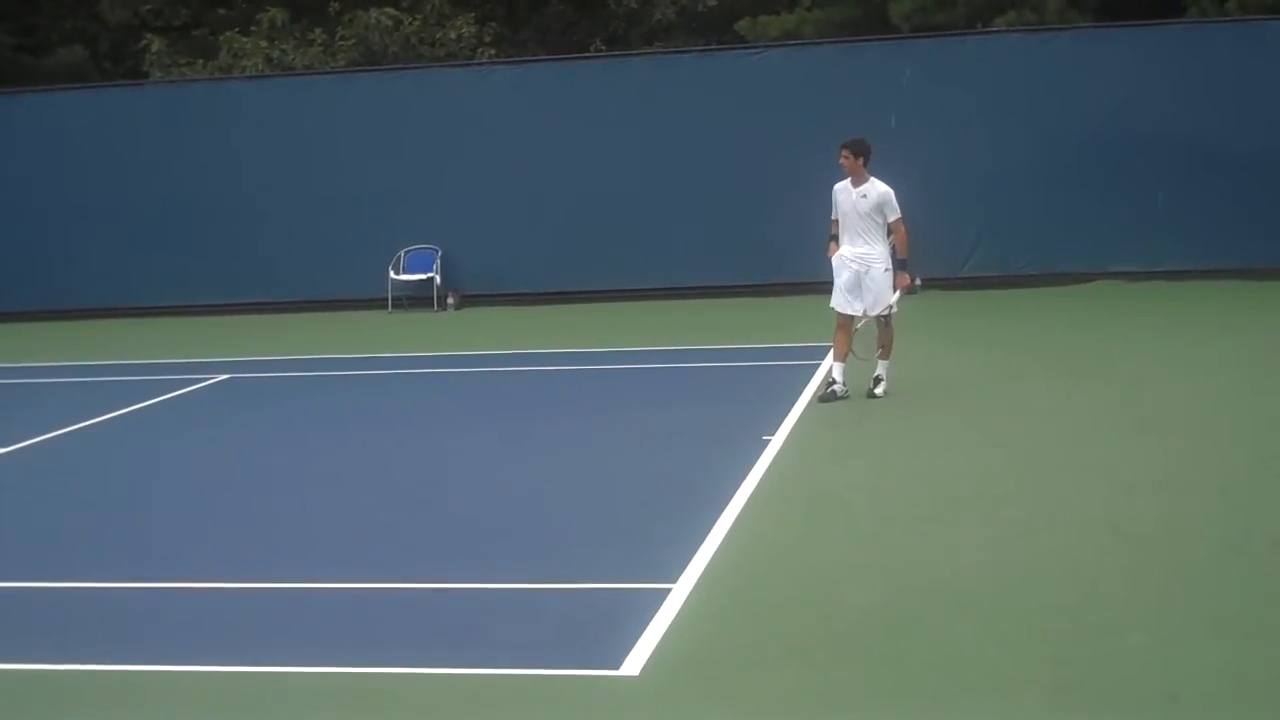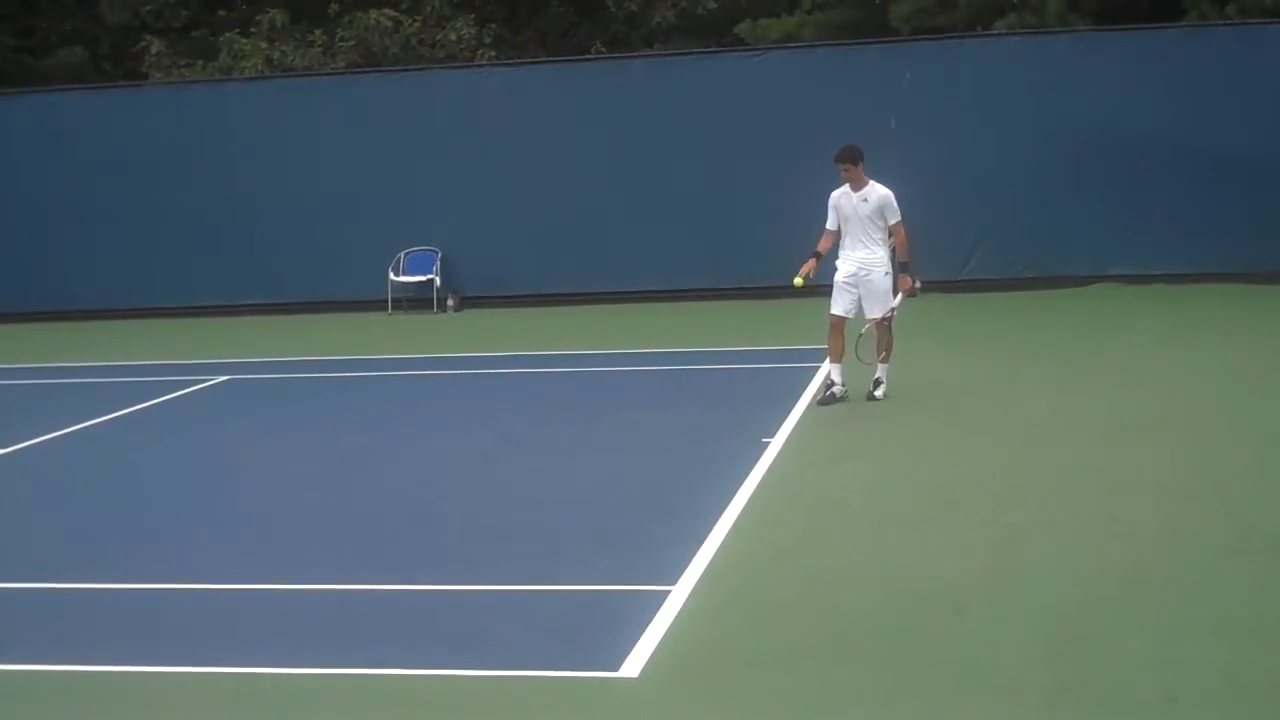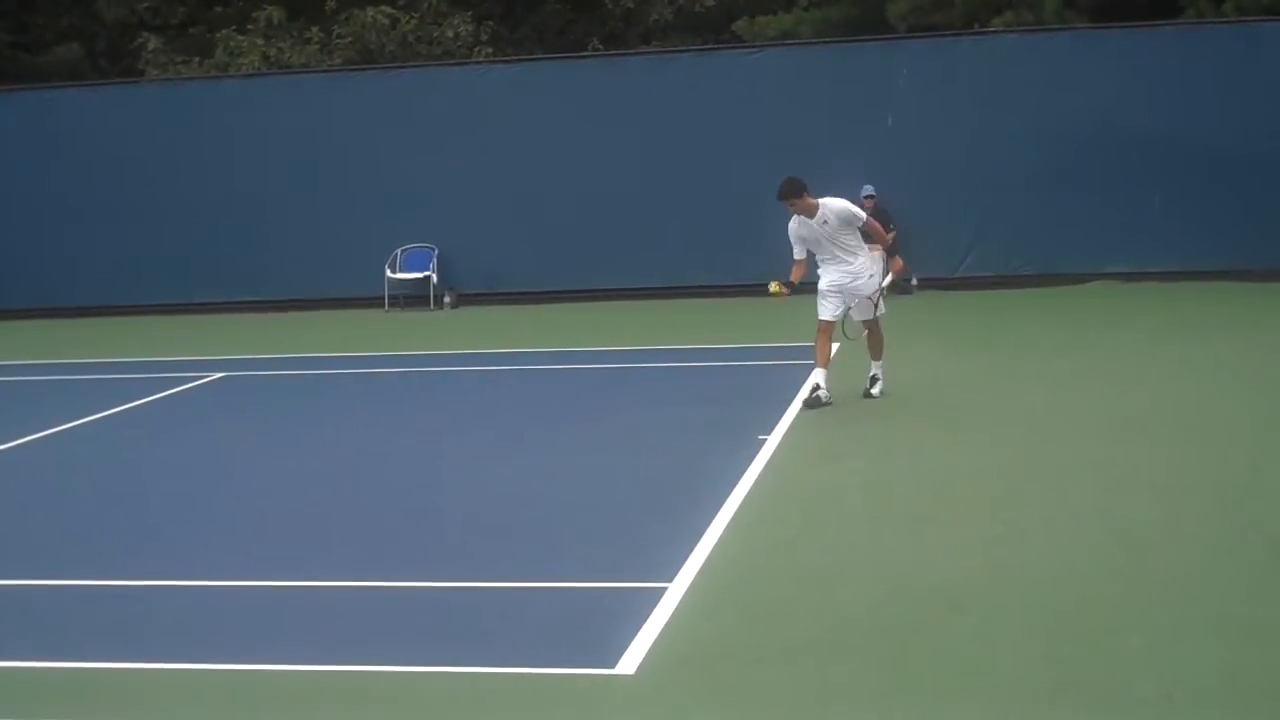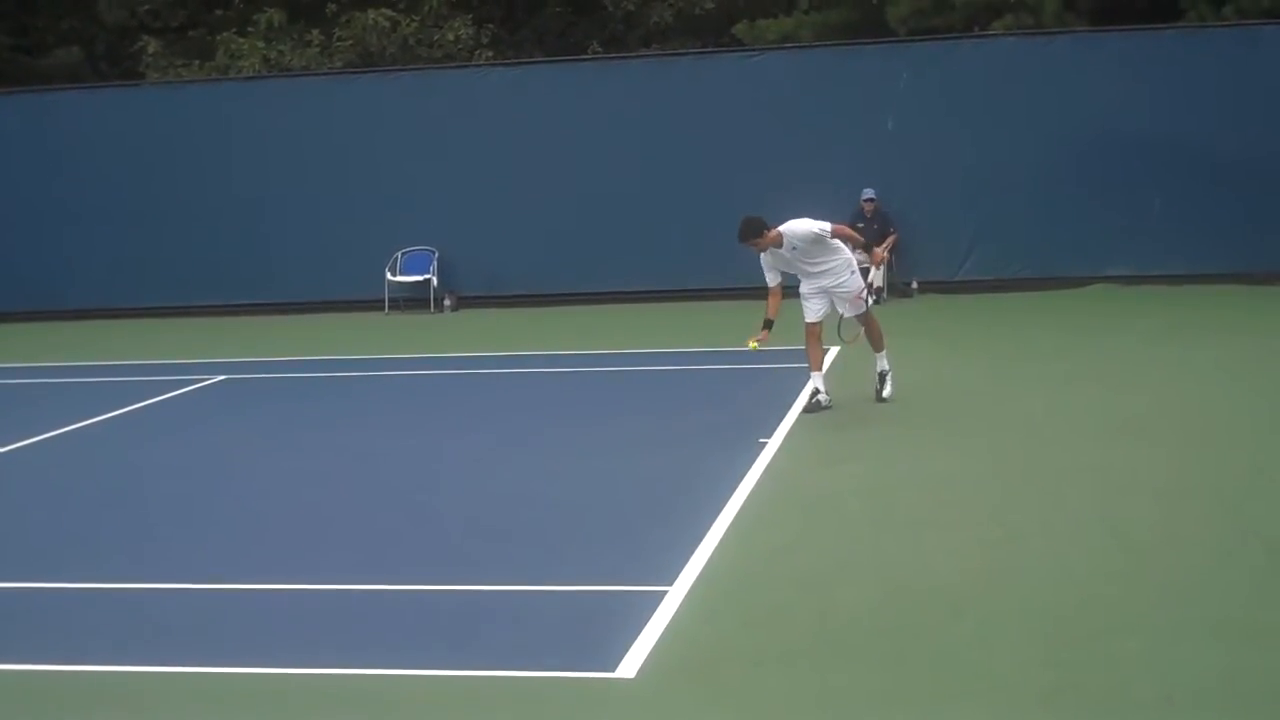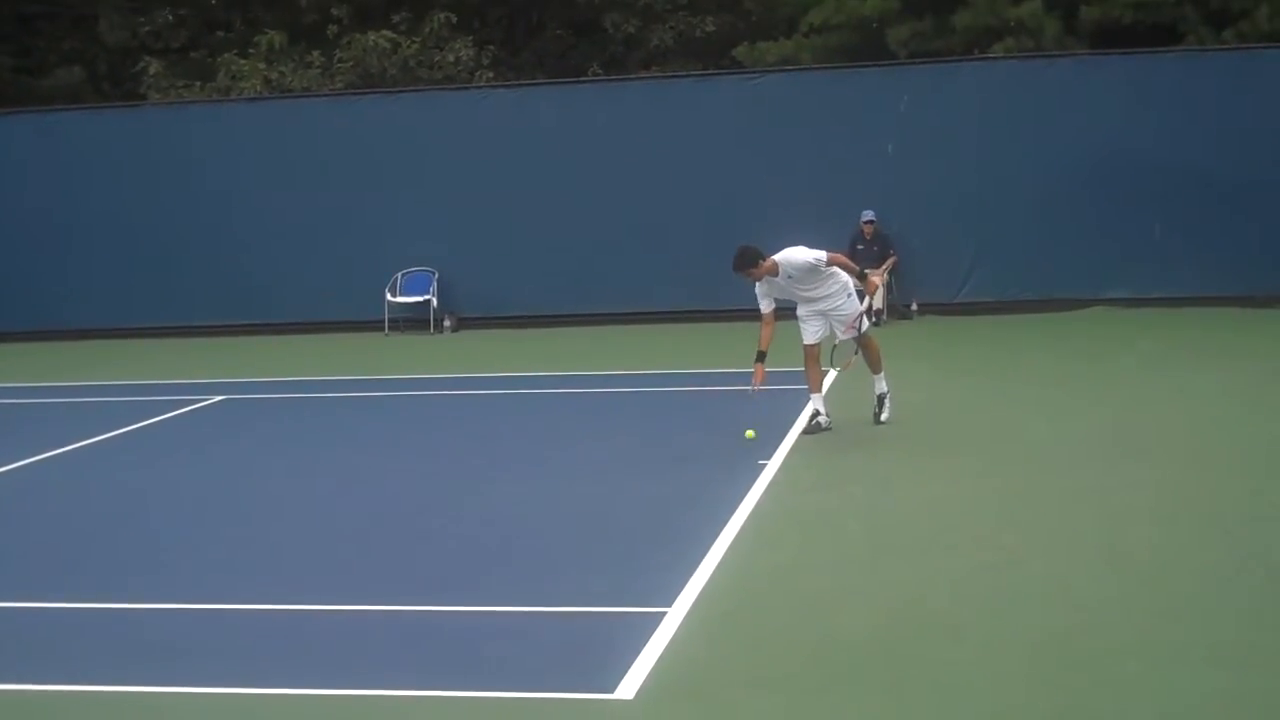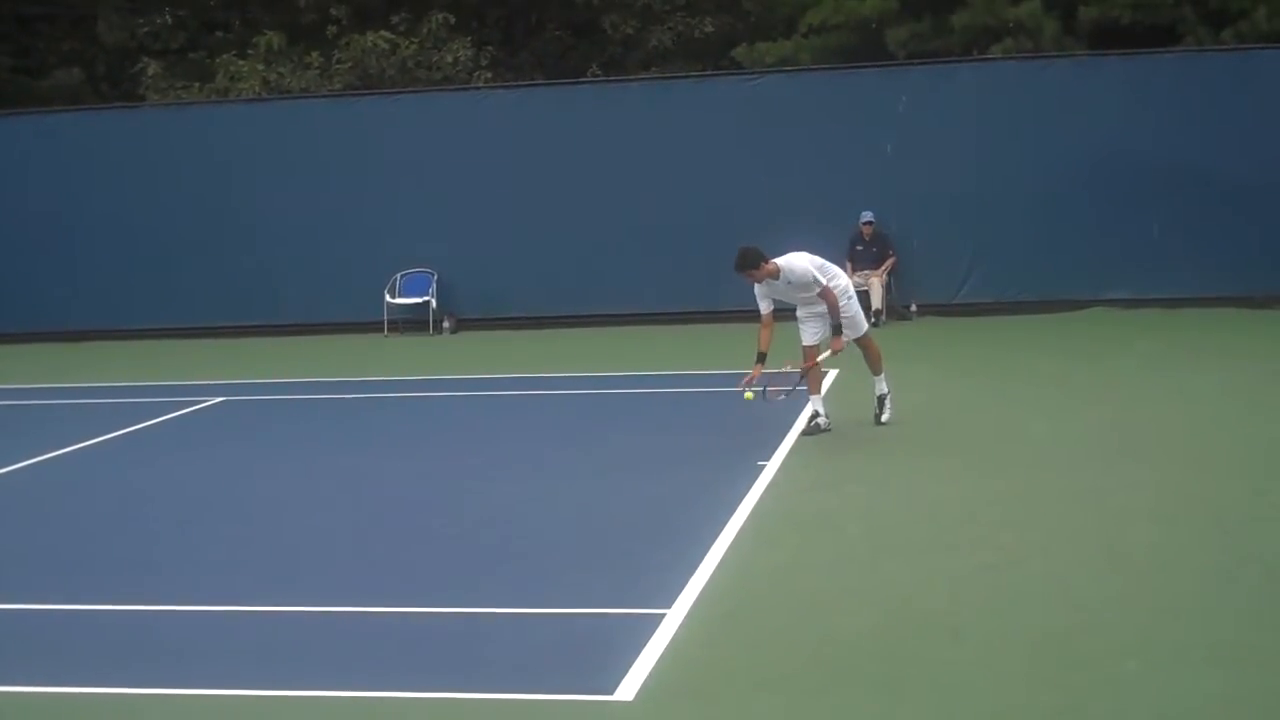
dt=0.5s
person 1, frame 1
left shoulder: (882, 192)
right shoulder: (838, 190)
left elbow: (898, 231)
left wrist: (902, 269)
right wrist: (833, 241)
left hip: (877, 265)
right hip: (847, 264)
left knee: (883, 320)
right knee: (843, 321)
left ankle: (881, 376)
right ankle: (837, 381)
person 1, frame 2
left shoulder: (883, 195)
right shoulder: (836, 197)
left elbow: (898, 233)
right elbow: (831, 233)
left wrist: (904, 271)
right wrist: (815, 257)
left hip: (877, 268)
right hip: (847, 268)
left knee: (883, 323)
right knee: (835, 322)
left ankle: (880, 379)
right ankle: (836, 383)
person 1, frame 3
left shoulder: (838, 207)
right shoulder: (795, 228)
left elbow: (872, 226)
right elbow: (800, 264)
left wrist: (893, 255)
right wrist: (788, 286)
left hip: (861, 272)
right hip: (830, 278)
left knee: (871, 324)
right knee: (824, 327)
left ankle: (876, 375)
right ankle: (820, 388)
person 1, frame 4
left shoulder: (800, 229)
right shoulder: (767, 258)
left elbow: (841, 231)
right elbow: (775, 294)
left wrist: (871, 250)
right wrist: (766, 328)
left hip: (841, 270)
right hip: (812, 283)
left knee: (866, 319)
right knee: (812, 331)
left ankle: (883, 370)
right ankle: (820, 392)
person 1, frame 5
left shoulder: (795, 258)
right shoulder: (763, 287)
left elbow: (837, 259)
right elbow: (767, 323)
left wrist: (865, 279)
right wrist: (760, 363)
left hip: (838, 292)
right hip: (809, 305)
left knee: (864, 340)
right knee: (810, 353)
left ankle: (881, 392)
right ankle: (820, 414)
person 1, frame 6
left shoulder: (797, 266)
right shoulder: (762, 288)
left elbow: (829, 297)
right elbow: (766, 325)
left wrist: (836, 335)
right wrist: (759, 363)
left hip: (837, 295)
right hip: (808, 306)
left knee: (864, 342)
right knee: (809, 354)
left ankle: (882, 393)
right ankle: (819, 415)
